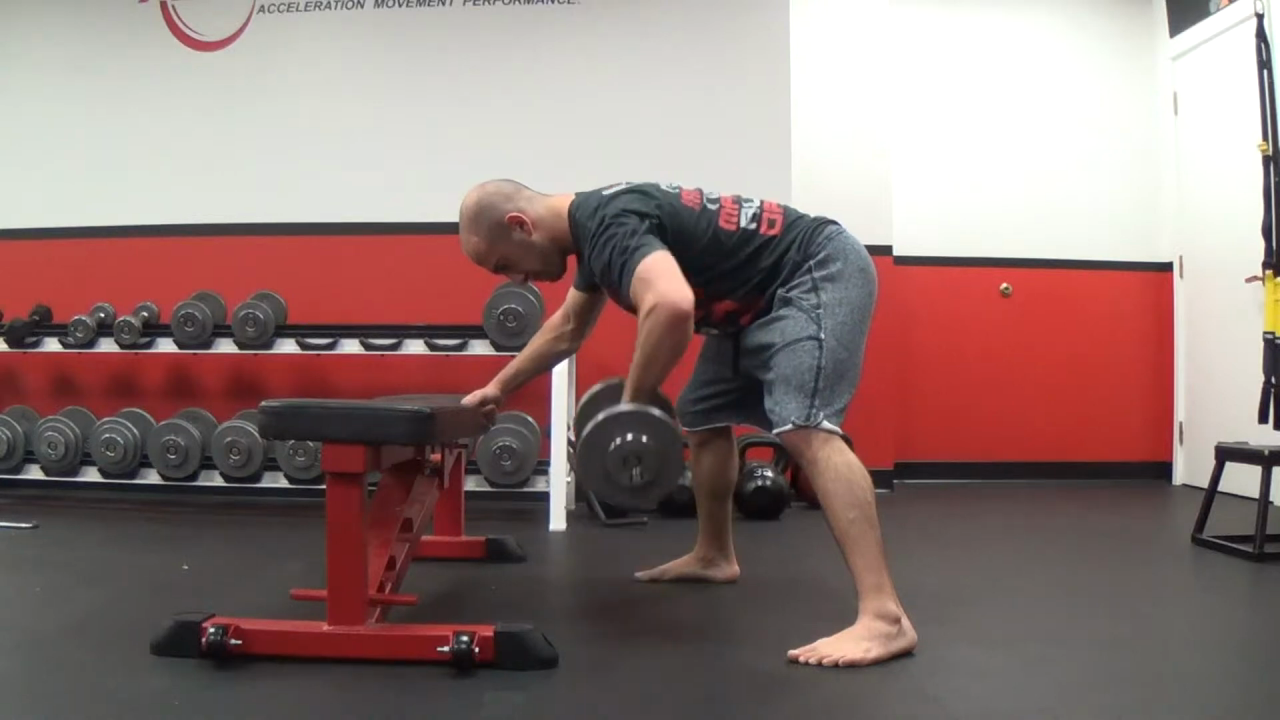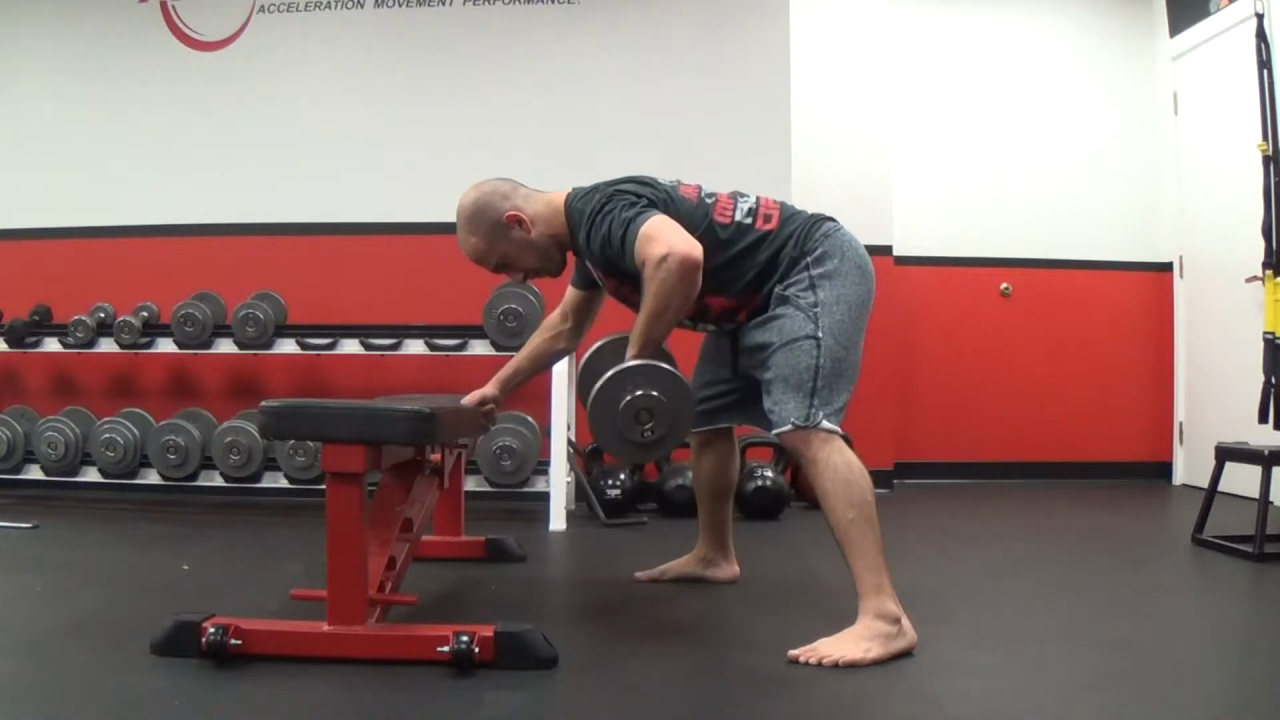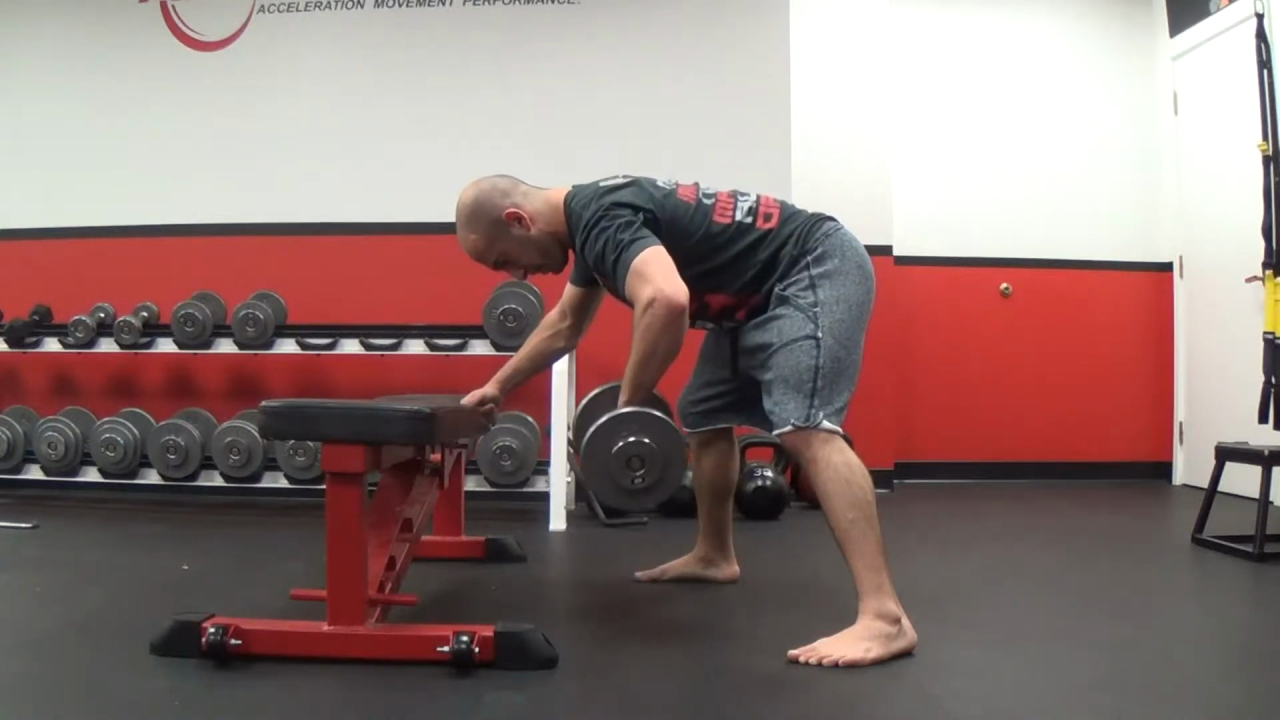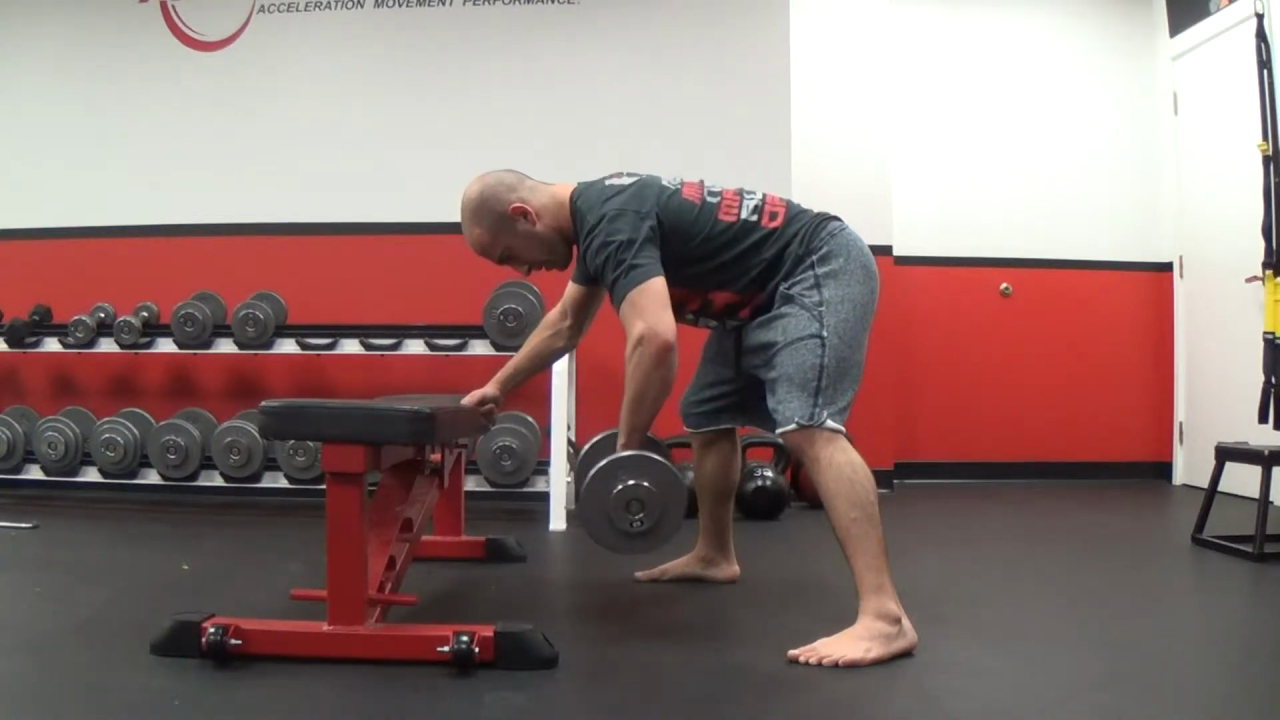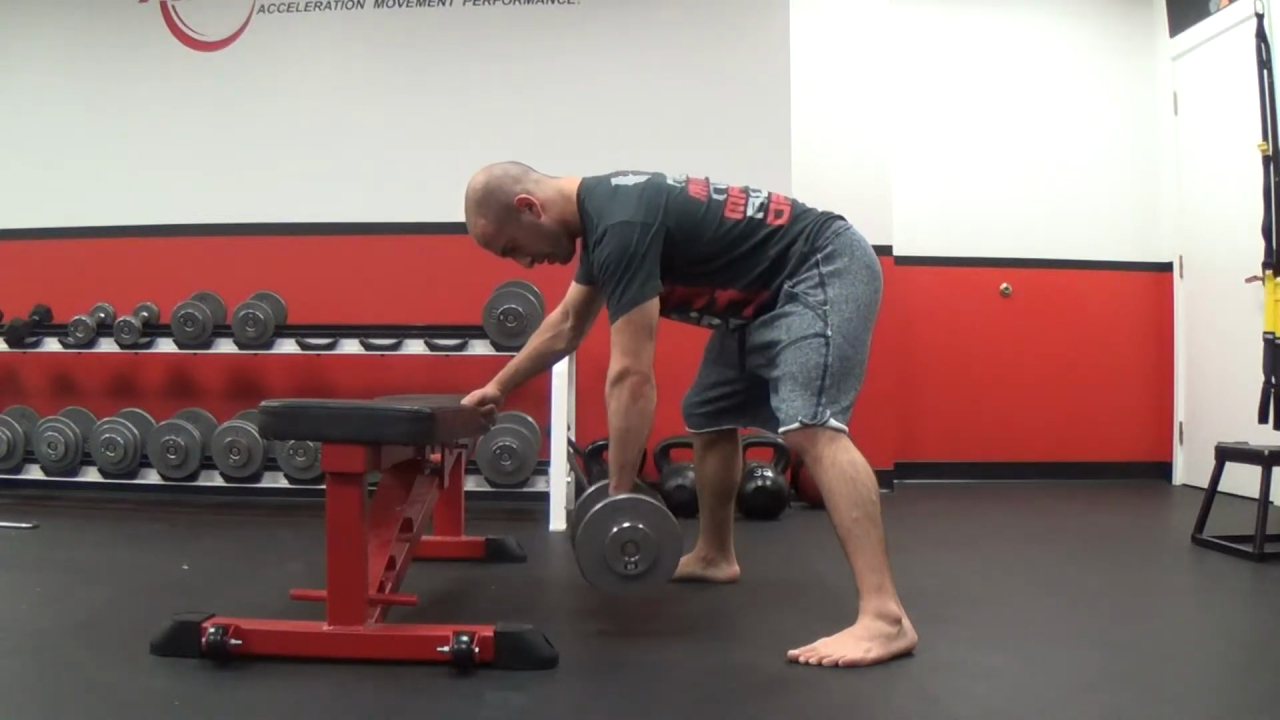
dt=1s
person 1, frame 1
left shoulder: (608, 226)
right shoulder: (594, 229)
left elbow: (672, 309)
right elbow: (567, 330)
left wrist: (630, 410)
right wrist: (499, 386)
left hip: (820, 271)
right hip: (762, 298)
left knee: (805, 429)
right knee: (703, 417)
left ankle: (884, 617)
right ankle: (713, 556)
person 1, frame 2
left shoulder: (603, 214)
right shoulder: (591, 229)
left elbow: (679, 257)
right elbow: (566, 327)
left wrist: (635, 364)
right wrist: (499, 385)
left hip: (815, 269)
right hip: (759, 297)
left knee: (805, 429)
right knee: (707, 419)
left ankle: (885, 618)
right ankle: (713, 556)
person 1, frame 3
left shoulder: (602, 219)
right shoulder: (591, 220)
left elbow: (667, 301)
right elbow: (564, 325)
left wrist: (626, 411)
right wrist: (498, 385)
left hip: (816, 269)
right hip: (759, 295)
left knee: (804, 430)
right knee: (705, 419)
left ankle: (884, 618)
right ankle: (713, 556)
person 1, frame 4
left shoulder: (612, 222)
right shoulder: (595, 216)
left elbow: (654, 340)
right elbow: (565, 325)
left wrist: (626, 452)
right wrist: (498, 386)
left hip: (821, 269)
right hip: (764, 294)
left knee: (807, 428)
right knee: (707, 419)
left ankle: (884, 617)
right ankle: (713, 556)
person 1, frame 5
left shoulder: (622, 224)
right shoulder: (600, 215)
left elbow: (633, 377)
right elbow: (567, 326)
left wrist: (619, 499)
right wrist: (499, 386)
left hip: (824, 269)
right hip: (765, 294)
left knee: (810, 428)
right knee: (708, 419)
left ankle: (885, 617)
right ankle: (714, 556)
